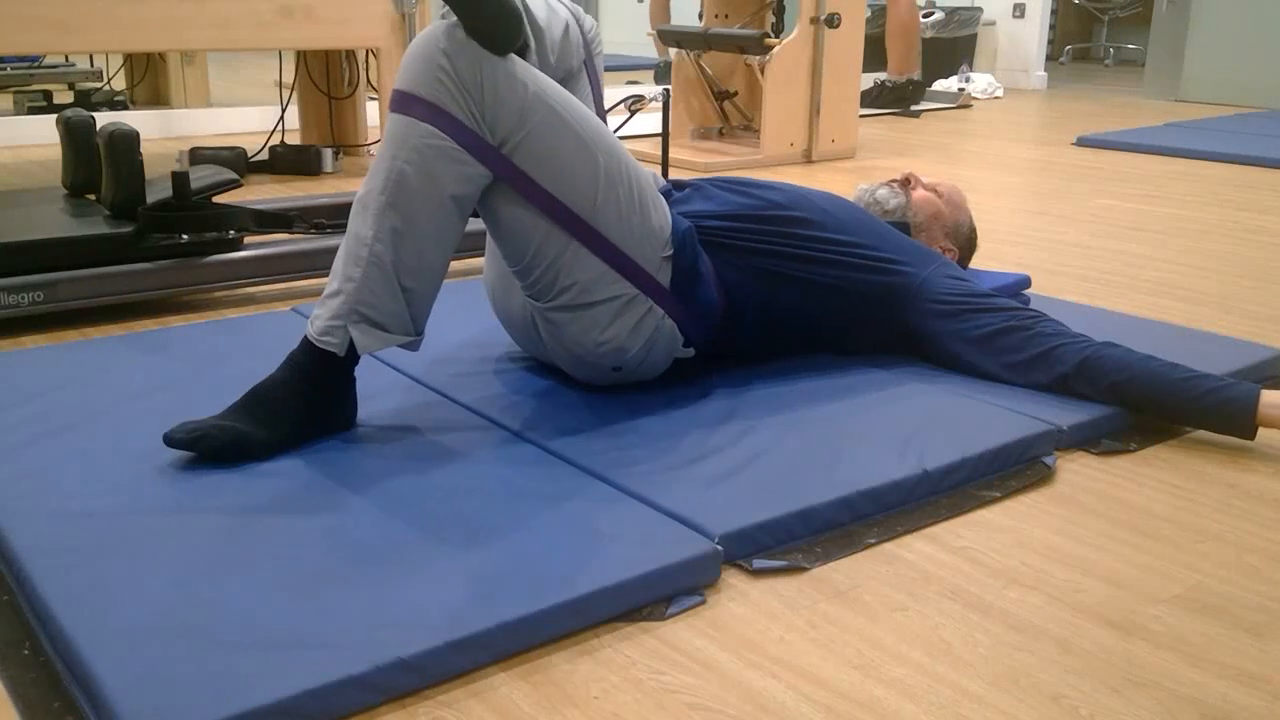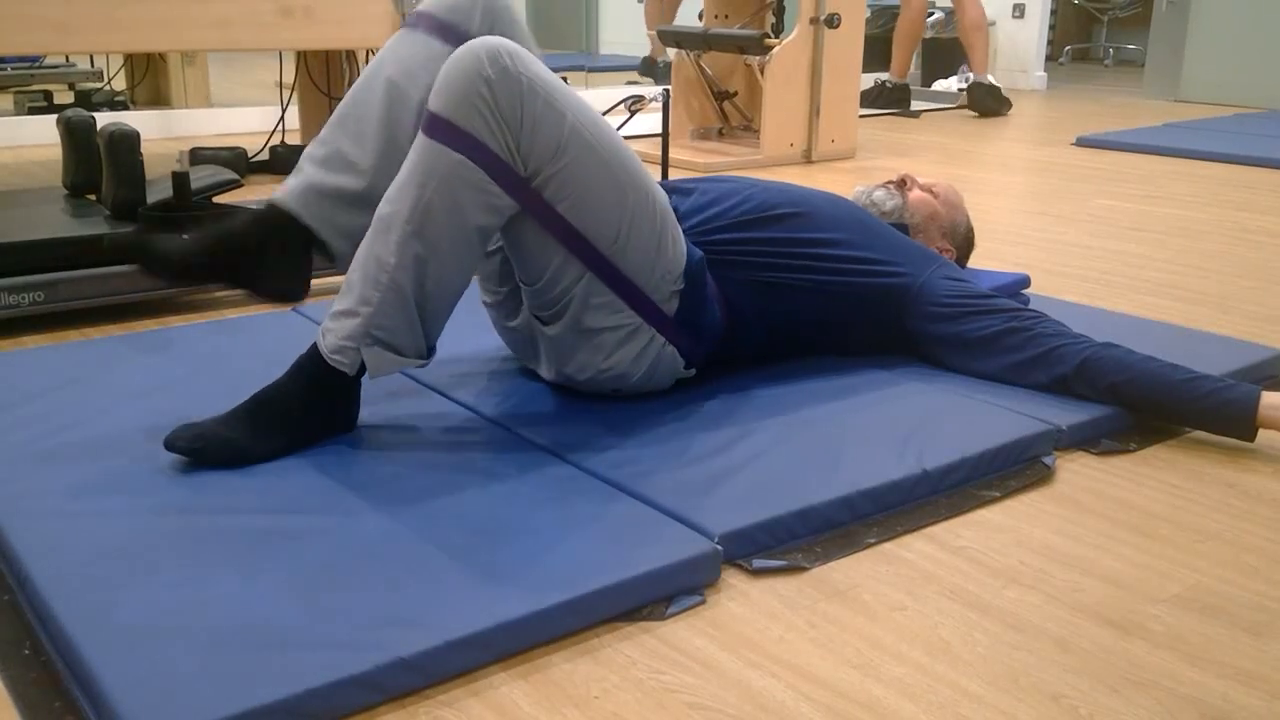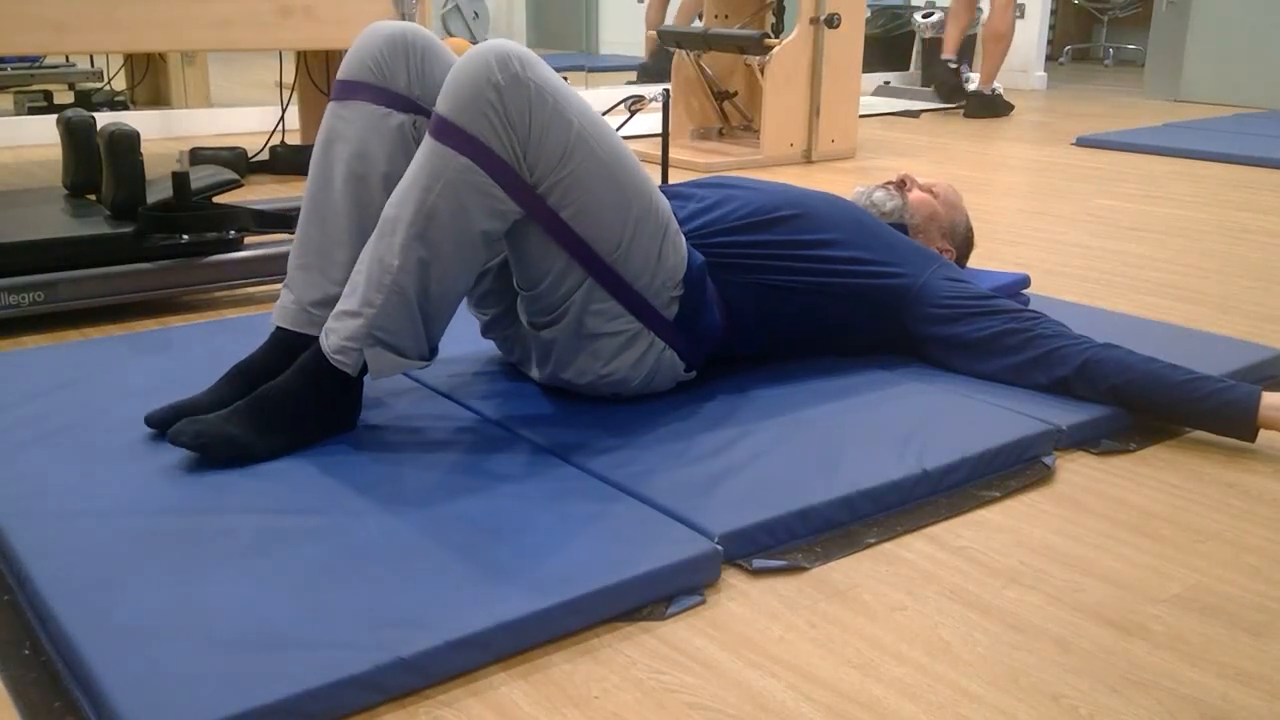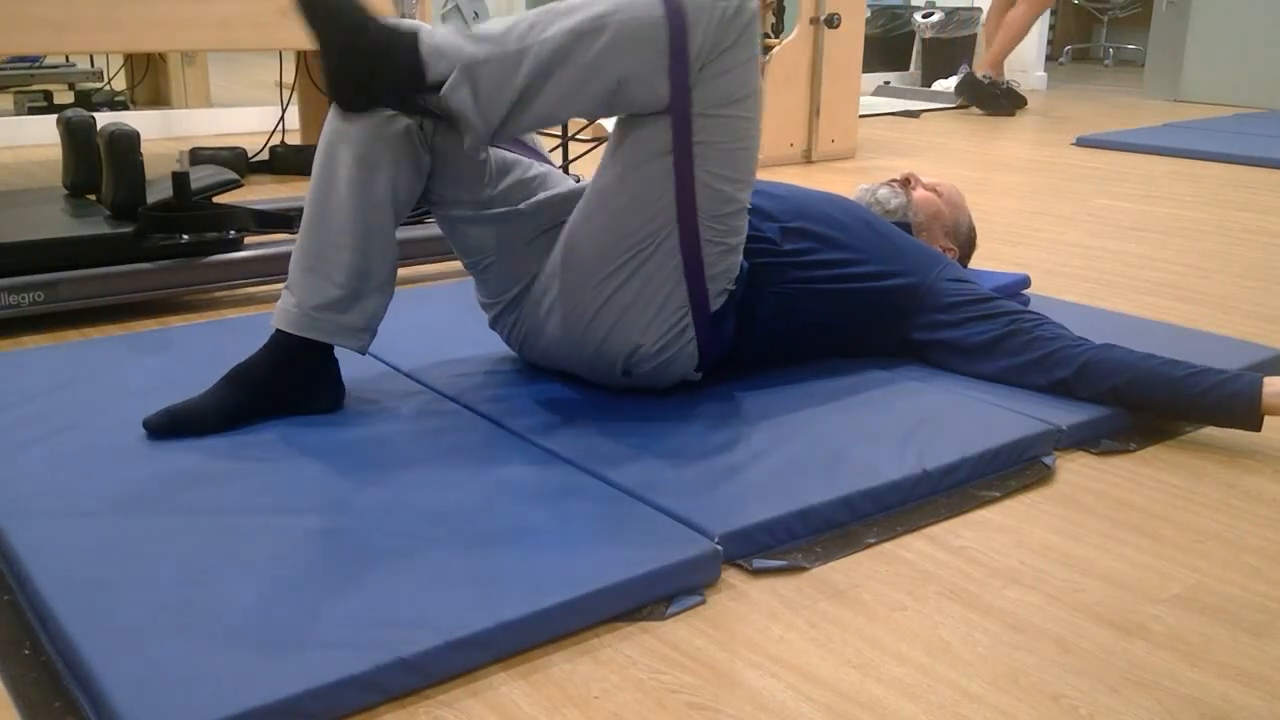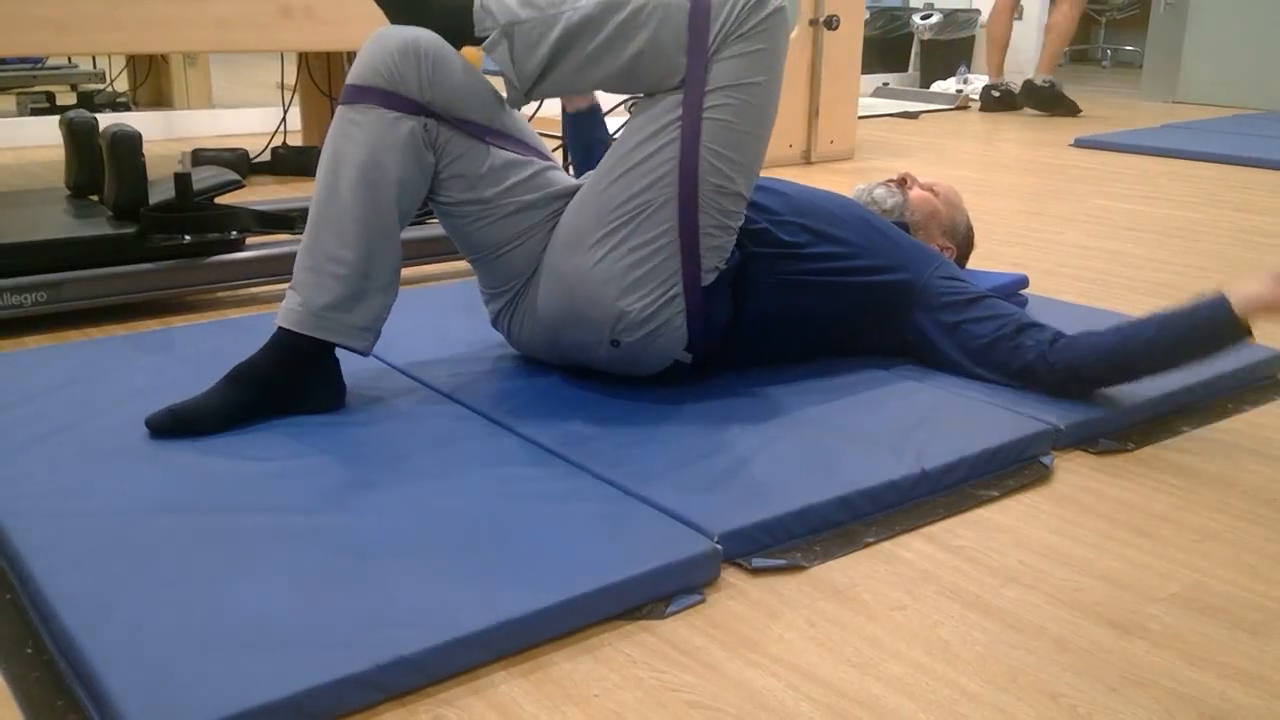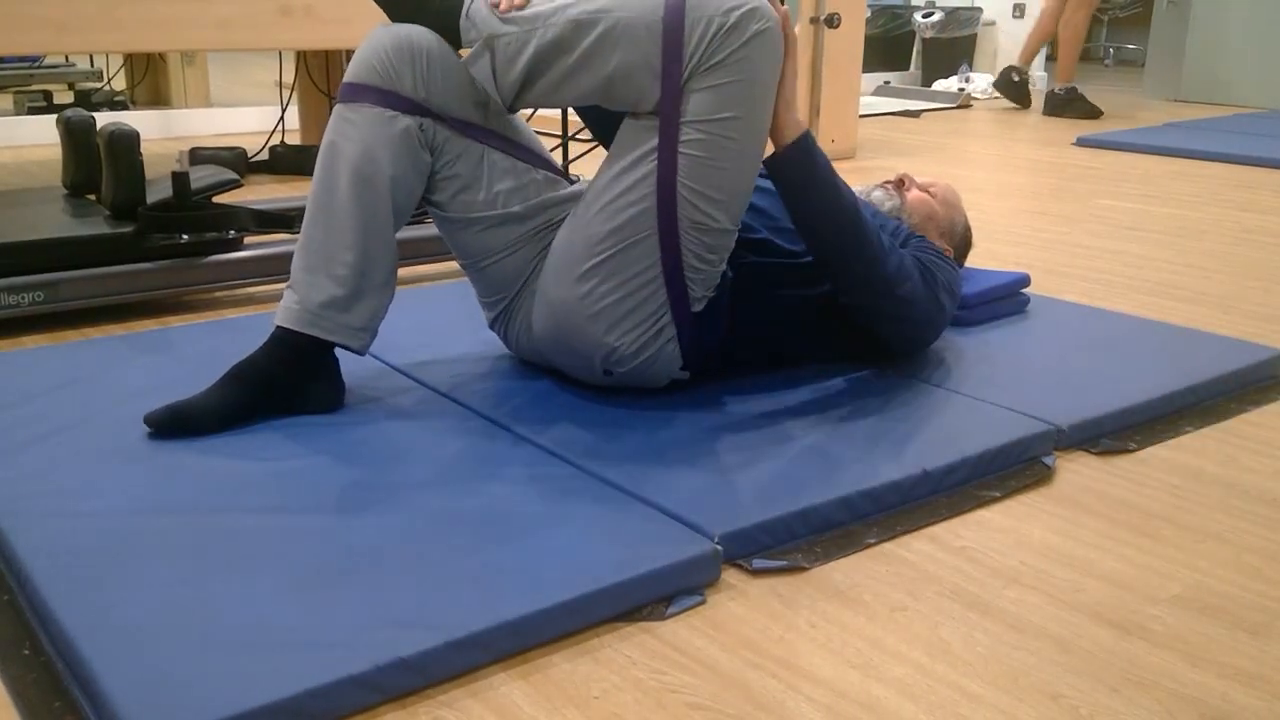
dt=0.7s
person 1, frame 1
left shoulder: (916, 282)
right shoulder: (829, 226)
left elbow: (1067, 356)
right elbow: (707, 208)
left hip: (635, 293)
right hip: (544, 289)
left ankle: (325, 371)
person 1, frame 2
left shoulder: (916, 283)
right shoulder: (821, 219)
left elbow: (1068, 356)
left hip: (633, 317)
right hip: (541, 290)
left ankle: (329, 380)
right ankle: (284, 235)
person 1, frame 3
left shoulder: (914, 281)
right shoulder: (820, 224)
left elbow: (1071, 357)
left hip: (635, 319)
right hip: (539, 285)
left knee: (498, 75)
right knee: (392, 52)
left ankle: (335, 376)
right ankle: (302, 336)
person 1, frame 4
left shoulder: (920, 284)
right shoulder: (833, 220)
left elbow: (1070, 358)
left hip: (644, 314)
right hip: (551, 281)
right ankle: (302, 354)
person 1, frame 5
left shoulder: (916, 278)
right shoulder: (812, 216)
left elbow: (1053, 358)
right elbow: (626, 195)
right wrist: (577, 95)
left hip: (637, 299)
right hip: (553, 271)
right ankle: (305, 352)
person 1, frame 6
left shoulder: (919, 287)
right shoulder: (816, 213)
left elbow: (866, 281)
right elbow: (651, 150)
left wrist: (784, 121)
left hip: (629, 316)
right hip: (541, 279)
right ankle: (305, 349)
